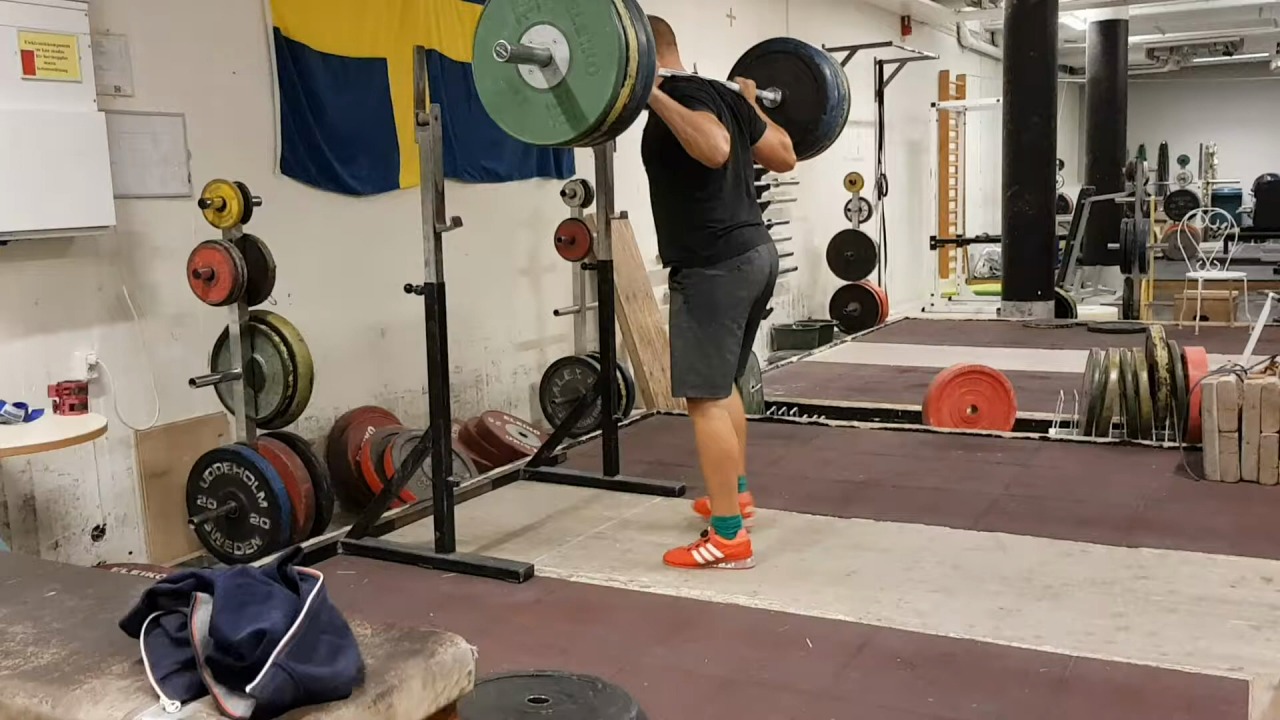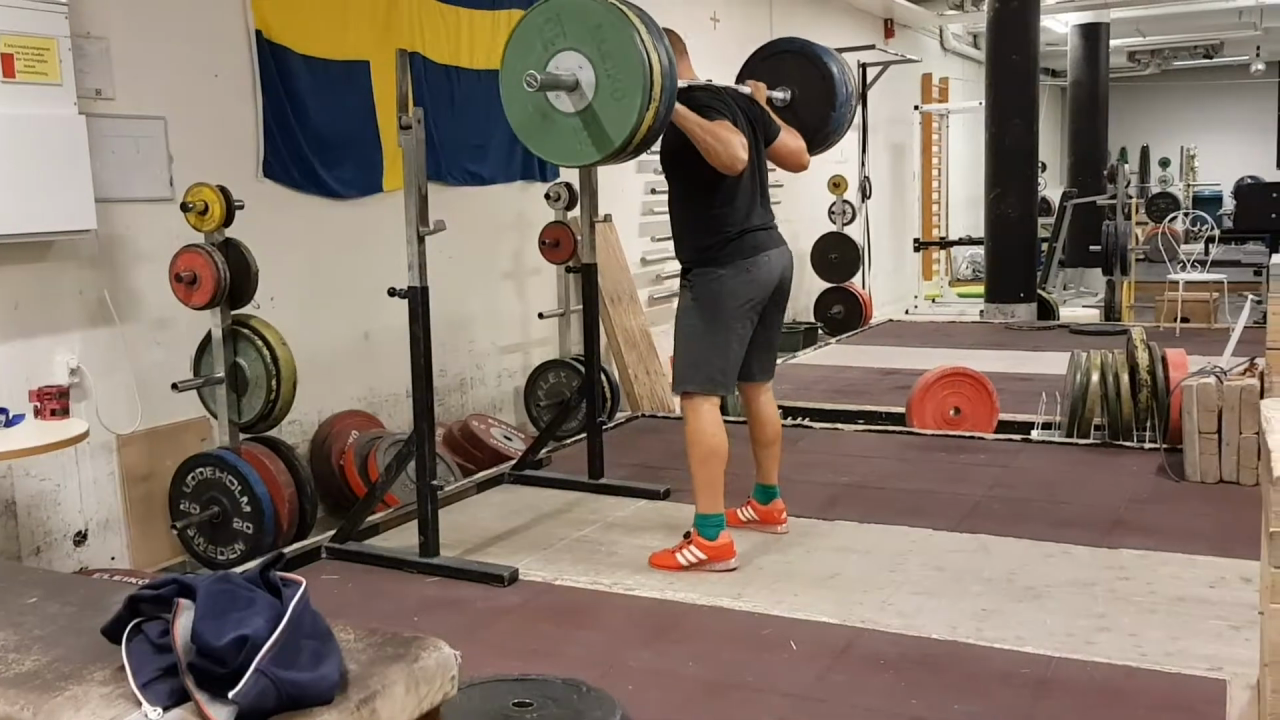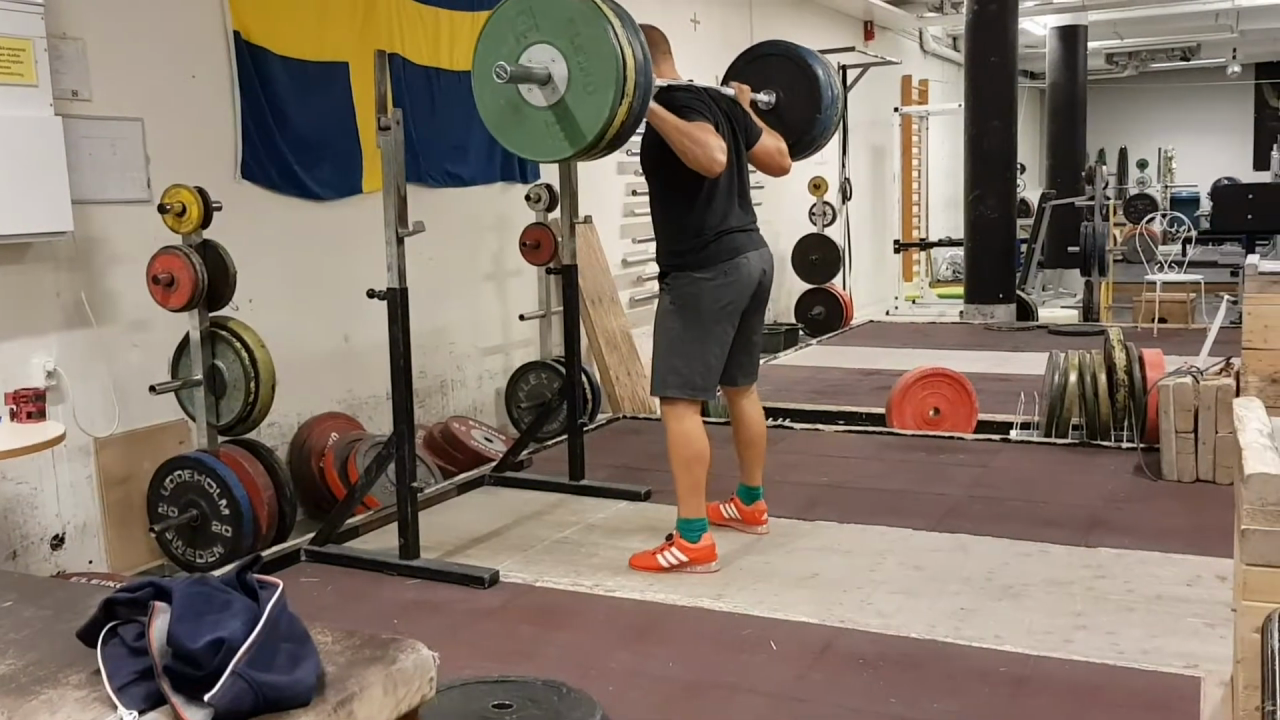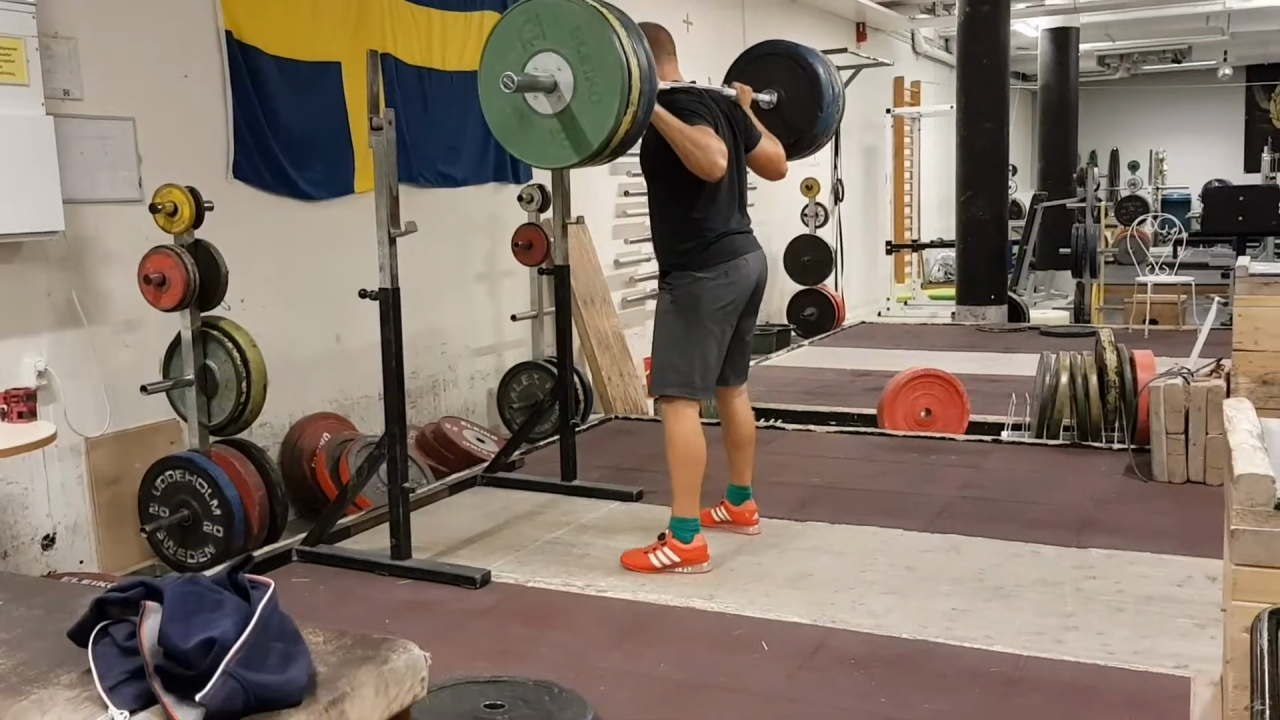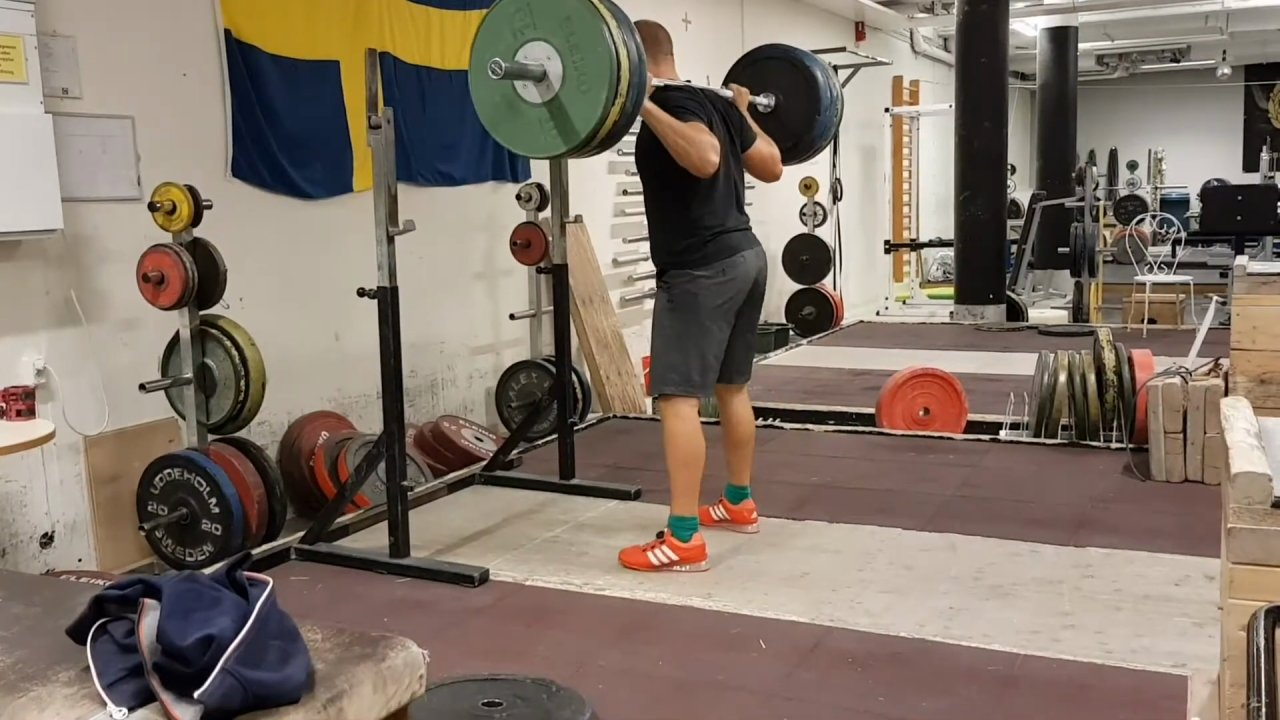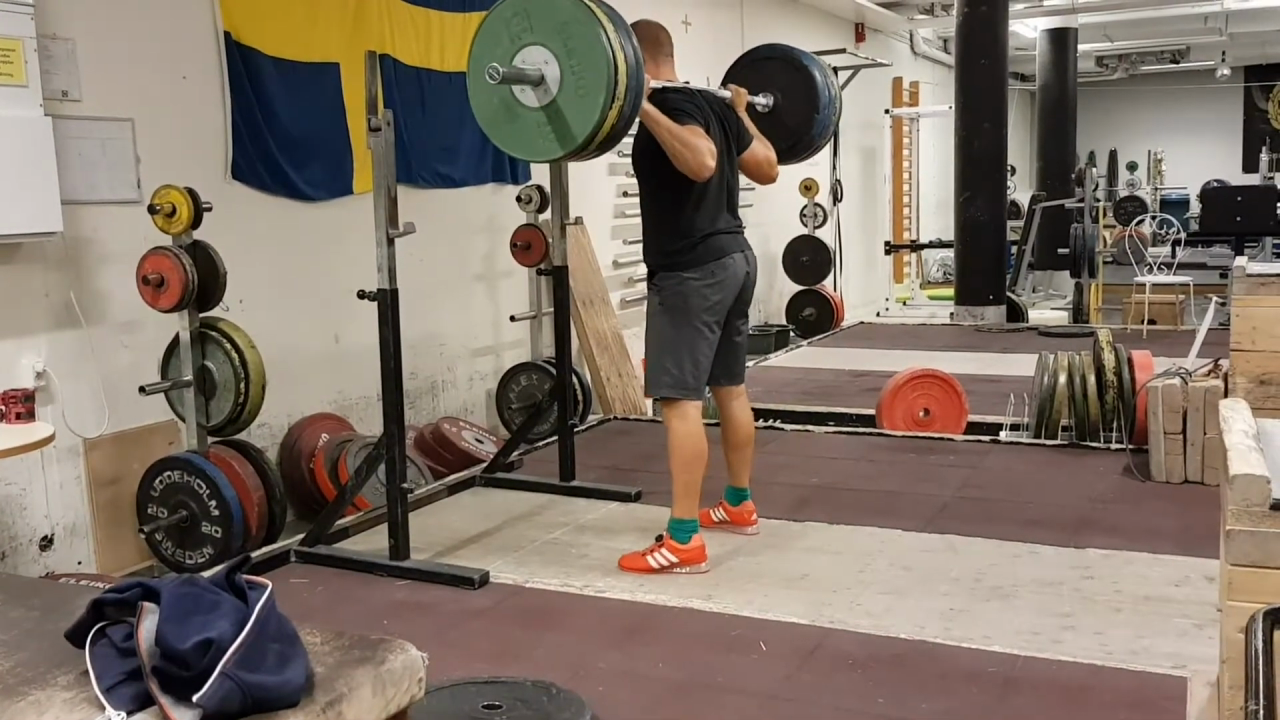
dt=0.7s
person 1, frame 1
left shoulder: (680, 95)
right shoulder: (722, 95)
left elbow: (714, 149)
right elbow: (784, 157)
left wrist: (652, 93)
right wrist: (753, 106)
left hip: (714, 266)
right hip: (755, 252)
left knee: (705, 398)
right knee: (720, 383)
left ankle: (728, 538)
right ankle: (731, 496)
person 1, frame 2
left shoulder: (696, 103)
right shoulder: (736, 101)
left elbow: (733, 157)
right elbow: (798, 155)
left wrist: (672, 107)
right wrist: (764, 106)
left hip: (725, 268)
right hip: (769, 255)
left knee: (699, 396)
right knee: (756, 385)
left ankle: (711, 538)
right ankle: (767, 504)
person 1, frame 3
left shoulder: (676, 105)
right shoulder: (718, 102)
left elbow: (711, 158)
right elbow: (779, 161)
left wrist: (647, 105)
right wrist: (747, 110)
left hip: (705, 270)
right hip: (750, 257)
left knee: (679, 402)
right knee: (740, 388)
left ankle: (692, 541)
right ankle: (750, 504)
person 1, frame 4
left shoulder: (678, 105)
right shoulder: (720, 103)
left elbow: (714, 163)
right elbow: (776, 164)
left wrist: (650, 109)
right wrist: (747, 111)
left hip: (702, 271)
right hip: (744, 259)
left knee: (678, 400)
right knee: (730, 387)
left ankle: (683, 541)
right ankle: (740, 504)
person 1, frame 5
left shoulder: (671, 104)
right shoulder: (715, 103)
left elbow: (705, 158)
right elbow: (771, 166)
left wrist: (642, 104)
right wrist: (744, 113)
left hip: (702, 269)
right hip: (744, 256)
left knee: (677, 398)
right knee: (731, 388)
left ankle: (682, 539)
right ankle: (739, 503)
person 1, frame 6
left shoulder: (669, 105)
right shoulder: (713, 105)
left elbow: (701, 162)
right elbow: (767, 167)
left wrist: (643, 106)
right wrist: (742, 113)
left hip: (691, 270)
right hip: (733, 258)
left knee: (679, 400)
right knee: (729, 388)
left ankle: (683, 541)
right ankle: (739, 504)
